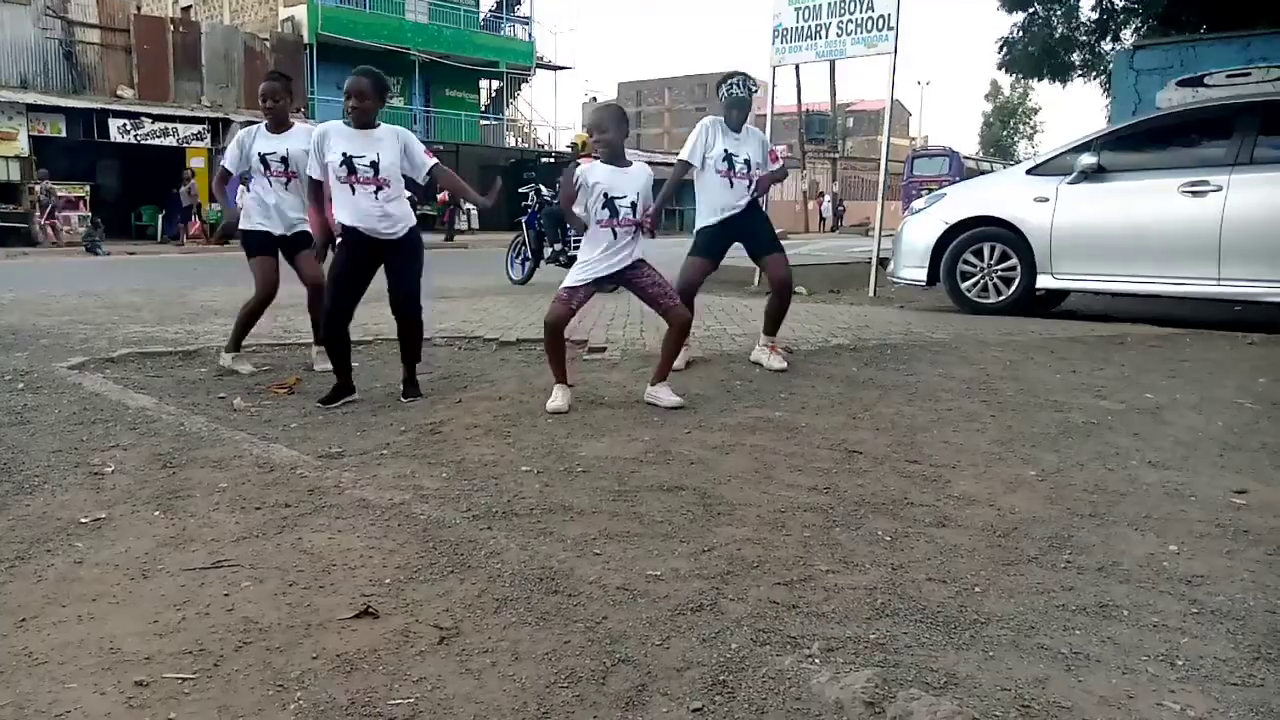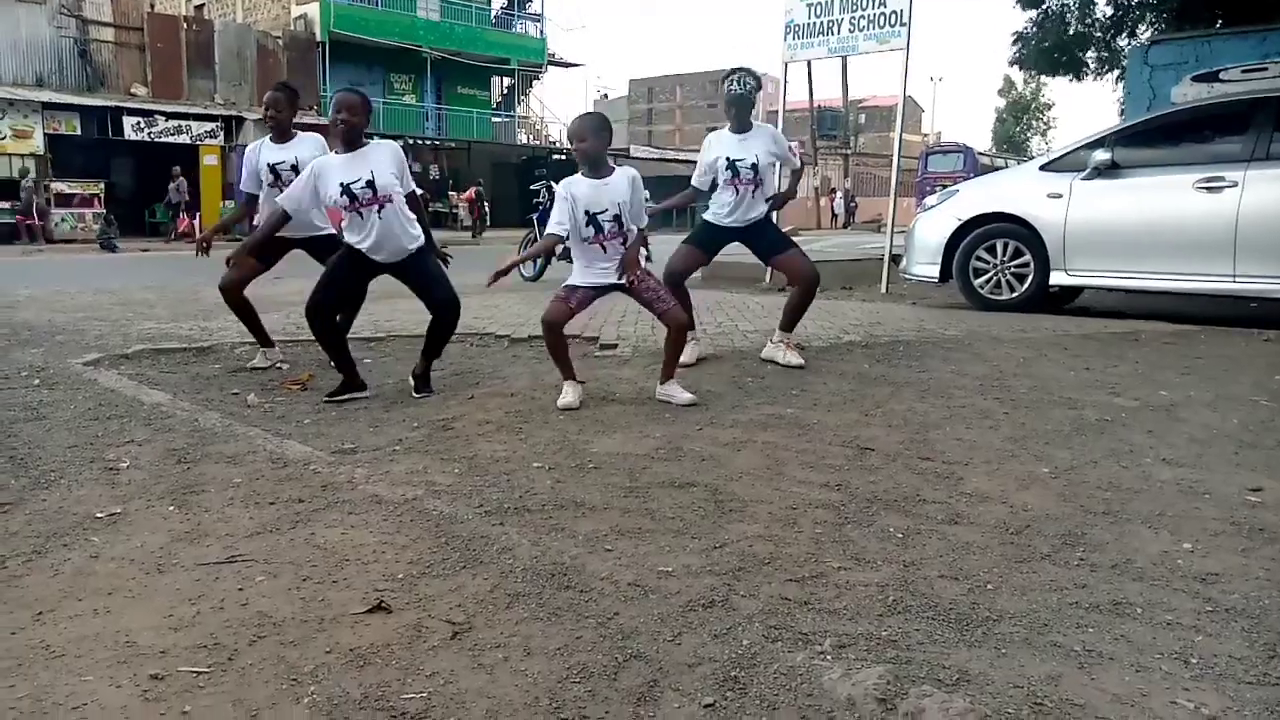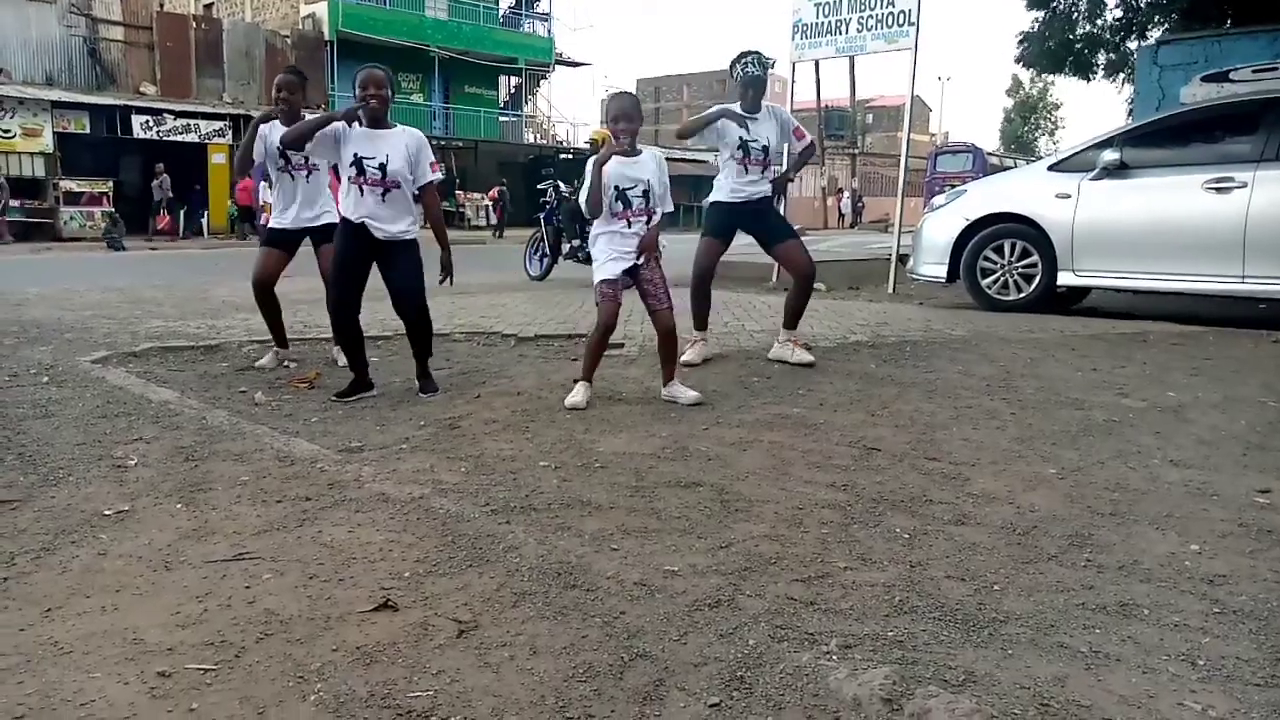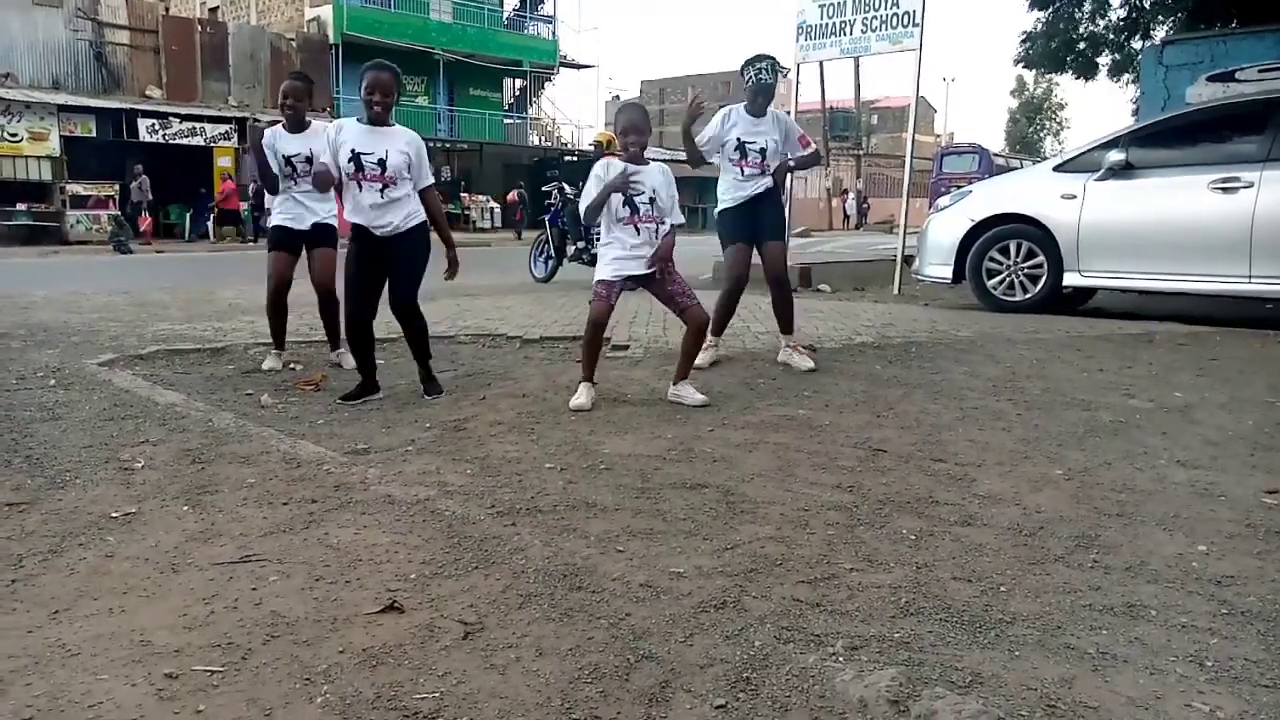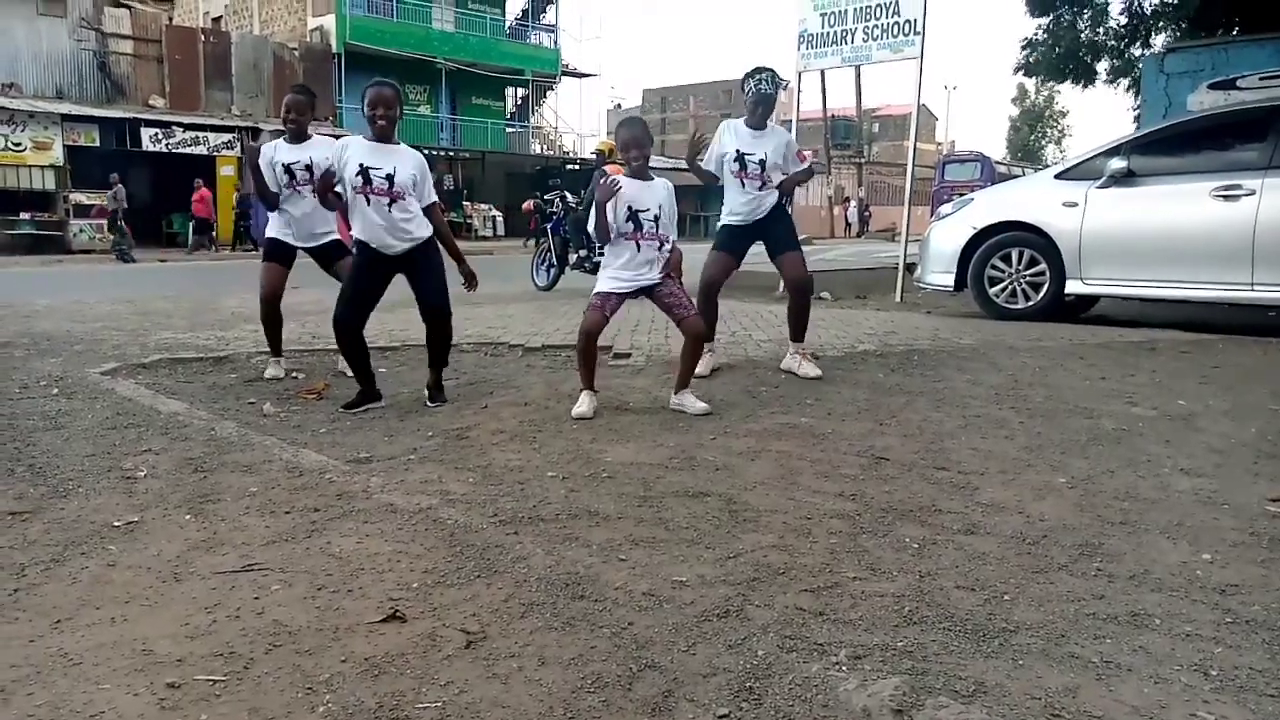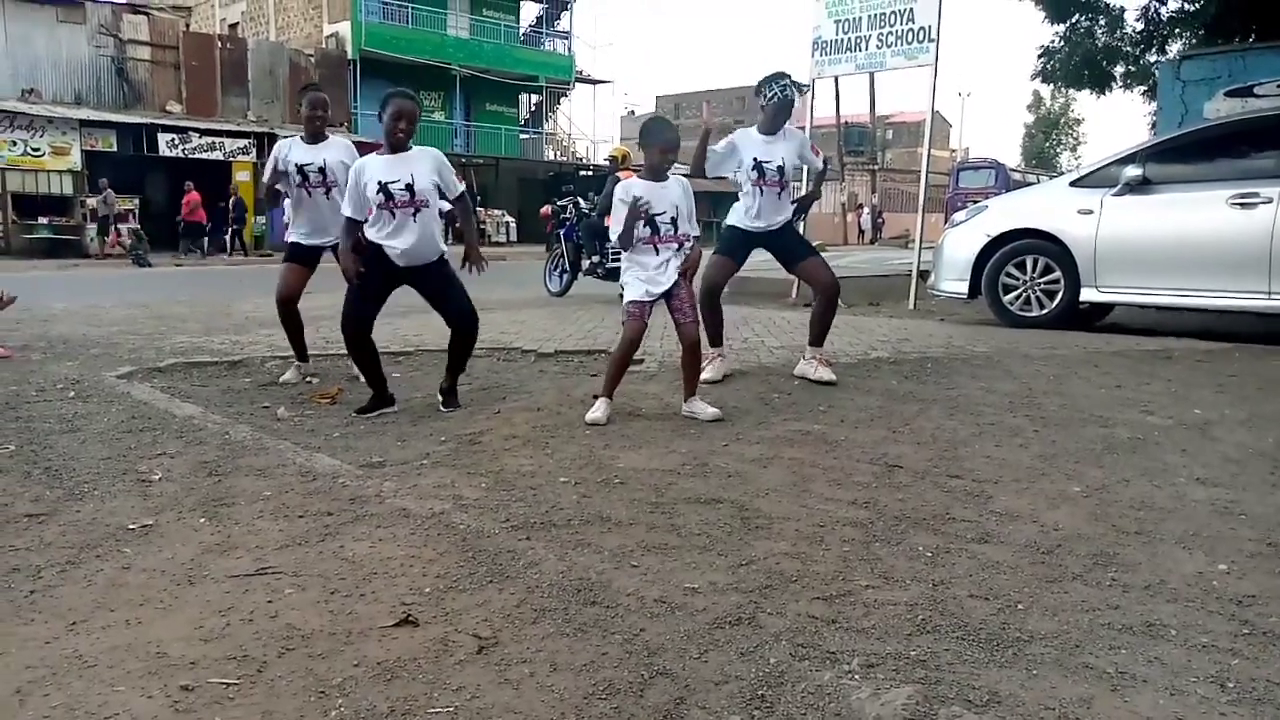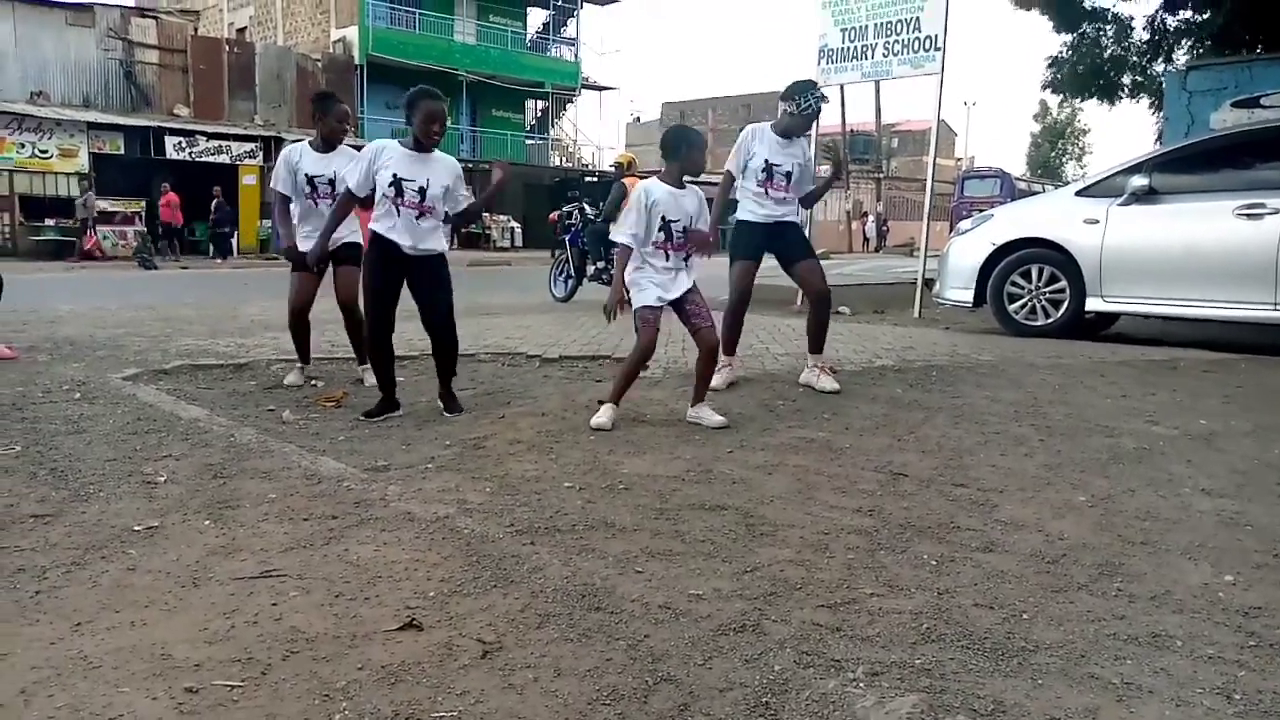
dt=0.5s
person 1, frame 1
left shoulder: (399, 137)
right shoulder: (325, 133)
left elbow: (436, 172)
right elbow: (315, 184)
left wrist: (479, 200)
right wrist: (323, 228)
left hip: (402, 235)
right hip: (355, 238)
left knee: (407, 309)
right knee: (333, 314)
left ankle: (410, 377)
right ankle: (343, 382)
person 1, frame 2
left shoulder: (390, 151)
right shoulder: (319, 169)
left elbow: (411, 199)
right elbow: (284, 210)
left wrist: (432, 245)
right wrist: (247, 247)
left hip: (410, 249)
right hip: (360, 252)
left knee: (447, 306)
right knee: (318, 311)
left ankle: (422, 370)
right ankle: (352, 379)
person 1, frame 3
left shoulder: (412, 138)
right shoulder: (342, 132)
left elbow: (429, 196)
right elbow: (287, 142)
left wrist: (445, 249)
right wrist: (332, 116)
left hip: (400, 238)
right hip: (355, 233)
left knee: (411, 304)
right knee: (341, 309)
left ankle: (423, 371)
right ankle: (361, 378)
person 1, frame 4
left shoulder: (410, 139)
right shoulder: (341, 130)
left elbow: (428, 194)
right elbow: (338, 187)
left wrist: (450, 245)
right wrist: (324, 177)
left hip: (409, 233)
right hip: (365, 236)
left knee: (404, 303)
right knee: (358, 312)
left ankle: (427, 374)
right ankle: (369, 380)
person 1, frame 5
left shoulder: (414, 158)
right shoulder: (345, 148)
left elbow: (432, 212)
right elbow: (334, 205)
left wrist: (460, 260)
right wrist: (323, 189)
left hip: (419, 248)
right hip: (371, 251)
left knee: (438, 315)
right knee: (344, 322)
left ankle: (435, 381)
right ankle: (369, 389)
person 1, frame 6
left shoulder: (432, 159)
right shoulder: (363, 168)
left elbow: (461, 201)
right elbow: (353, 222)
left wrist: (471, 244)
right wrist: (347, 257)
left hip: (428, 260)
right hip: (379, 258)
left knee: (465, 319)
right knee: (353, 326)
left ankle: (449, 386)
right ankle: (381, 394)
person 1, frame 7
left shoulder: (449, 166)
right shoulder: (378, 151)
left elbow: (465, 216)
right elbow: (350, 197)
left wrist: (494, 188)
right wrist: (323, 239)
left hip: (429, 256)
right hip: (385, 248)
left knee: (442, 324)
right knee: (378, 328)
left ankle: (447, 391)
right ankle: (389, 397)
person 2, frame 1
left shoulder: (757, 137)
right shoulder: (707, 127)
left elbow: (780, 170)
right elbow: (680, 168)
left wrist: (767, 179)
right wrist: (655, 209)
left hip: (751, 216)
right hip: (713, 220)
left knee: (782, 282)
right knee: (685, 285)
left ankle: (766, 344)
right ankle: (680, 345)
person 2, frame 2
left shoulder: (770, 136)
right shoulder: (714, 141)
left elbow: (797, 168)
right elbow: (695, 190)
left wrist: (789, 191)
right wrist: (656, 208)
left hip: (758, 221)
right hip: (717, 221)
left knee: (809, 277)
right knee: (673, 272)
left ankle: (779, 342)
right ankle: (689, 340)
person 2, frame 3
left shoulder: (778, 115)
right shoulder: (725, 115)
left elbow: (808, 146)
right elbow: (682, 133)
left wrist: (789, 173)
right wrist: (722, 114)
left hip: (762, 203)
right hip: (725, 202)
left knee: (805, 271)
right knee: (702, 270)
left ankle: (786, 341)
right ankle: (699, 339)
person 2, frame 4
left shoulder: (782, 122)
right shoulder: (727, 116)
left elbow: (813, 155)
right elbow: (696, 160)
left wrist: (788, 165)
right wrist: (686, 128)
left hip: (767, 199)
right hip: (732, 204)
left knee: (776, 275)
right knee: (736, 277)
left ankle: (789, 345)
right ankle: (712, 343)
person 2, frame 5
left shoulder: (781, 137)
right shoulder: (726, 130)
left elbow: (806, 170)
right elbow: (711, 177)
left wrist: (793, 179)
right wrist: (691, 161)
left hip: (772, 216)
right hip: (734, 220)
left knee: (799, 283)
right knee: (708, 284)
left ankle: (795, 353)
right ankle: (707, 351)
person 2, frame 6
left shoulder: (795, 137)
right shoulder: (740, 139)
left elbow: (822, 164)
right elbow: (698, 169)
left wrist: (813, 192)
right wrist: (704, 137)
left hip: (782, 227)
right hip: (742, 226)
left knee: (829, 287)
right knee: (709, 287)
left ankle: (811, 358)
right ankle: (716, 356)
person 2, frame 7
left shoulder: (802, 148)
right shoulder: (753, 134)
left elbow: (806, 201)
right elbow: (728, 181)
left wrist: (833, 176)
right wrist: (711, 226)
left hip: (786, 225)
right hip: (750, 223)
left knee: (820, 293)
right knee: (739, 295)
left ankle: (814, 367)
right ankle: (726, 364)
person 3, frame 1
left shoulder: (644, 172)
right shoulder: (586, 173)
right elbow: (580, 224)
left wrist: (645, 221)
right wrist: (565, 203)
left hip: (631, 261)
right hip: (592, 261)
left knee: (682, 318)
right knee: (553, 320)
left ankle: (656, 385)
right ankle: (561, 386)
person 3, frame 2
left shoulder: (629, 177)
right shoulder: (569, 188)
left elbow: (640, 224)
right elbow: (555, 235)
left wrist: (634, 251)
right wrist: (518, 260)
left hip: (627, 268)
right hip: (588, 273)
left knee: (679, 320)
right knee: (551, 319)
left ankle: (666, 383)
right ankle: (571, 383)
person 3, frame 3
left shoulder: (655, 160)
right shoulder: (600, 162)
left elbow: (663, 209)
right elbow: (593, 211)
left wrist: (654, 232)
right wrist: (598, 164)
left hip: (645, 252)
right hip: (610, 254)
left knee: (666, 324)
right knee: (607, 320)
left ankle: (669, 384)
right ankle: (583, 383)
person 3, frame 4
left shoulder: (662, 172)
right shoulder: (605, 168)
left elbow: (673, 221)
right elbow: (589, 219)
left wrist: (667, 242)
right wrist: (609, 188)
left hip: (655, 260)
right hip: (616, 259)
left knee: (699, 320)
right knee: (596, 318)
left ankle: (679, 384)
right ankle: (586, 384)
person 3, frame 5
left shoulder: (665, 188)
right shoulder: (611, 185)
right elbow: (602, 238)
left wrist: (675, 253)
right wrist: (600, 204)
left hip: (658, 272)
right hip: (617, 273)
left knee: (697, 329)
right knee: (589, 328)
left ankle: (681, 393)
right ankle: (587, 392)
person 3, frame 6
left shoulder: (682, 185)
right shoulder: (626, 189)
left elbow: (692, 231)
right elbow: (624, 244)
left wrist: (695, 250)
right wrist: (630, 221)
left hip: (676, 272)
right hip: (640, 274)
left knee: (691, 338)
right knee: (631, 337)
left ankle: (691, 400)
right ankle: (604, 399)
person 3, frame 7
left shoulder: (696, 196)
right shoulder: (646, 190)
left elbow: (702, 243)
right elbow: (626, 240)
left wrist: (704, 241)
right wrist: (617, 284)
left hip: (682, 280)
right hip: (647, 280)
left knee: (710, 342)
right knee: (646, 345)
left ankle: (697, 405)
right ankle: (610, 404)
person 4, frame 1
left shoulder: (310, 135)
right shoulder: (247, 136)
right elbow: (220, 180)
right wrist: (228, 210)
left hip: (297, 224)
right hip: (258, 224)
left knee: (316, 283)
right knee: (266, 291)
left ankle: (320, 347)
right ankle: (232, 351)
person 4, frame 2
left shoulder: (315, 142)
right shoulder: (255, 151)
right elbow: (248, 206)
right wrist: (213, 230)
left hip: (317, 229)
right hip: (274, 232)
right knee: (229, 286)
right ankle: (268, 347)
person 4, frame 3
right shoulder: (266, 130)
right elbow: (241, 170)
right wrist: (254, 127)
left hip: (322, 216)
right hip: (284, 219)
left knee: (334, 279)
right knee: (261, 281)
left ankle: (340, 344)
right ankle: (280, 347)
person 4, frame 4
left shoulder: (326, 132)
right shoulder: (270, 136)
left elbow: (331, 182)
right elbow: (272, 188)
left wrist: (328, 178)
right wrist: (255, 148)
left hip: (321, 217)
right hip: (286, 219)
left knee: (324, 284)
right knee: (277, 285)
left ankle: (337, 348)
right ankle: (278, 349)
person 4, frame 5
left shoulder: (329, 145)
right shoulder: (269, 150)
right elbow: (270, 204)
right wrist: (253, 165)
left hip: (324, 232)
right hip: (281, 233)
right knee: (269, 297)
right ankle: (276, 357)
person 4, frame 6
left shoulder: (345, 147)
right shoulder: (284, 149)
right elbow: (273, 201)
right wrist: (272, 183)
left hip: (345, 231)
right hip: (303, 235)
right knee: (285, 297)
right ankle: (301, 361)
person 4, frame 7
left shoulder: (352, 157)
right shoulder: (292, 154)
right elbow: (280, 203)
right wrist: (286, 236)
left hip: (346, 237)
right hip: (308, 241)
left knee: (348, 301)
right knee: (298, 306)
left ankle: (365, 364)
right ankle: (302, 364)
